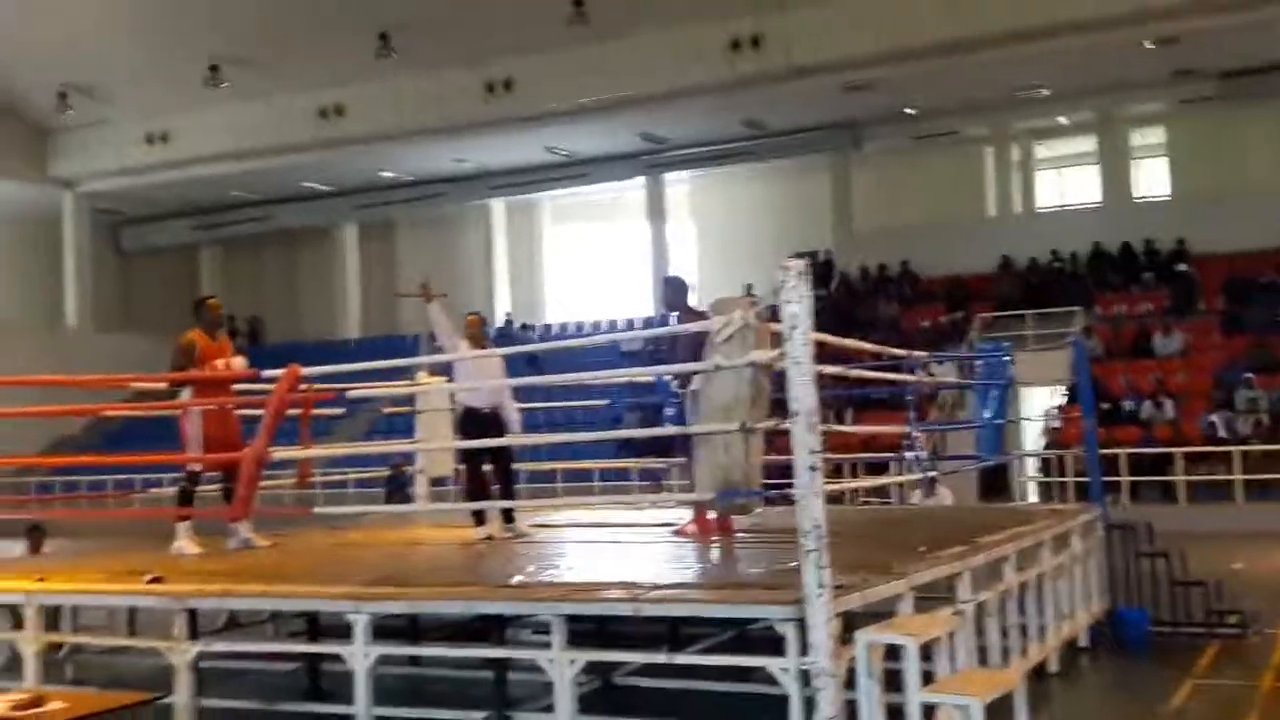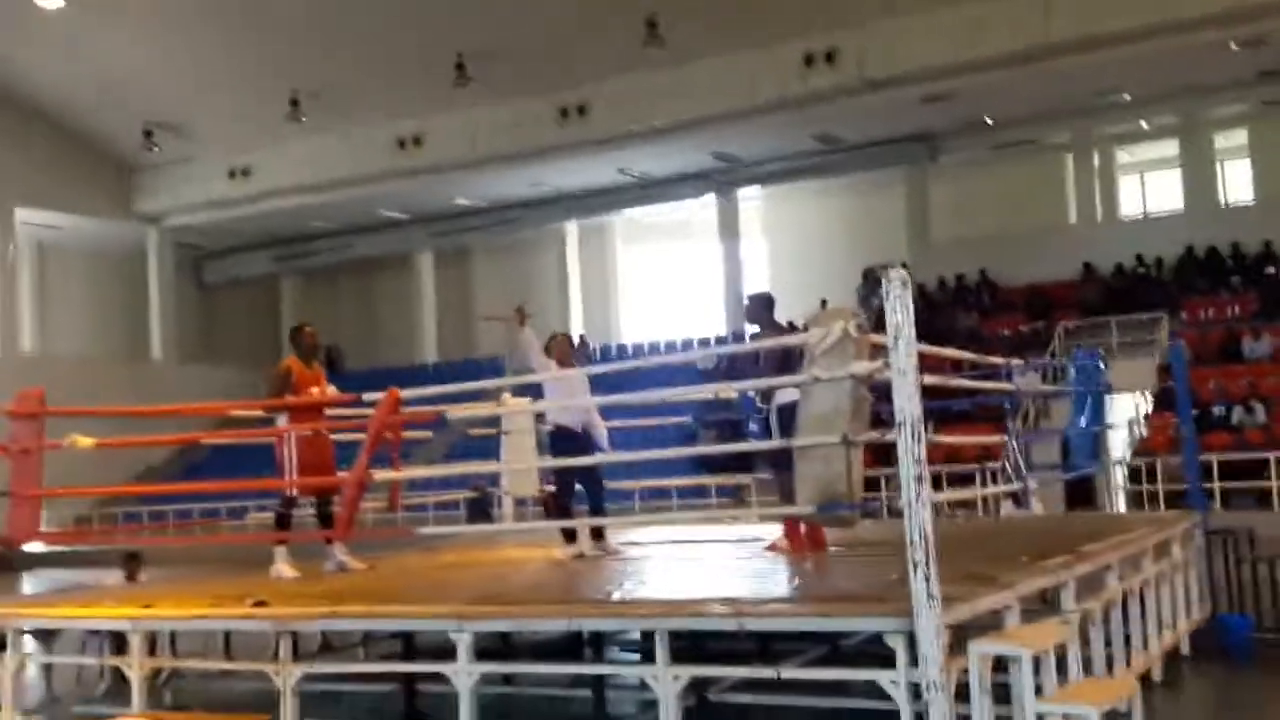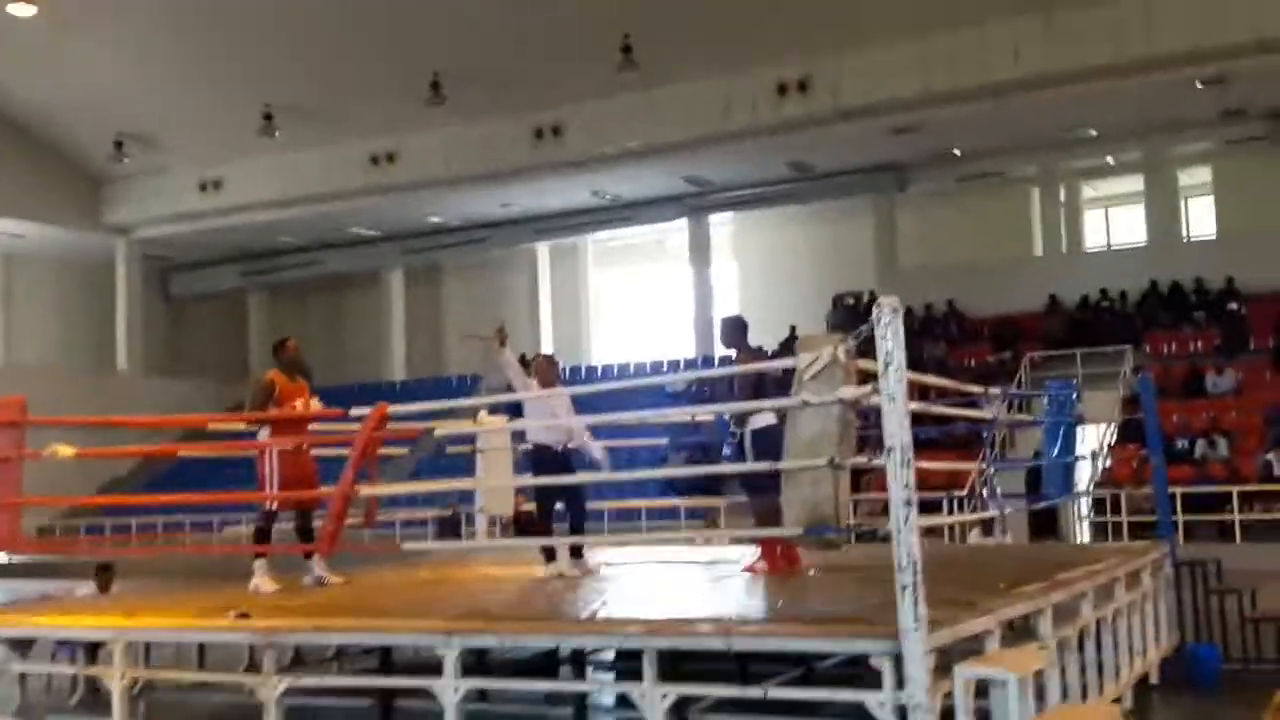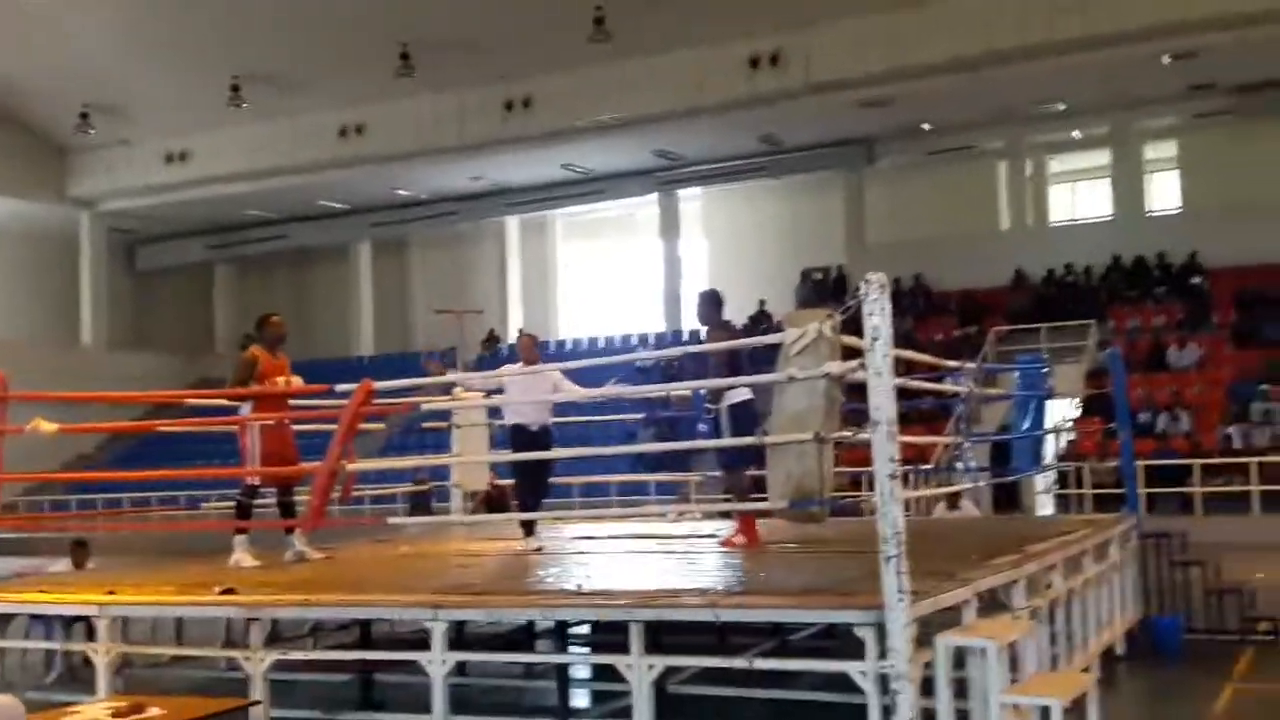
dt=0.4s
person 1, frame 1
left shoulder: (226, 341)
right shoulder: (189, 341)
left wrist: (237, 370)
right wrist: (204, 373)
left hip: (224, 408)
right hip: (198, 409)
left knee: (232, 467)
right knee: (194, 469)
left ankle: (240, 530)
right ankle: (182, 535)
person 1, frame 2
left shoulder: (319, 369)
right shoulder: (286, 368)
left wrist: (331, 398)
right wrist: (301, 400)
left hip: (318, 433)
right hip: (295, 434)
left knee: (326, 493)
right knee: (290, 494)
left ankle: (336, 553)
right ankle: (280, 559)
person 1, frame 3
left shoulder: (303, 382)
right shoulder: (269, 381)
right elbow: (252, 416)
left wrist: (313, 410)
right wrist: (282, 412)
left hip: (300, 448)
right hip: (276, 448)
left knee: (306, 507)
right knee: (271, 507)
left ankle: (315, 568)
right ankle: (260, 572)
person 1, frame 4
left shoulder: (284, 359)
right shoulder: (251, 357)
right elbow: (232, 391)
left wrist: (295, 387)
right wrist: (264, 388)
left hip: (280, 423)
right hip: (257, 424)
left knee: (287, 482)
right knee: (252, 482)
left ankle: (296, 544)
right ankle: (240, 548)
person 2, frame 1
left shoulder: (686, 320)
right shoulder: (697, 318)
left elbow: (685, 360)
left wrist: (680, 388)
left hip: (693, 390)
left knee: (694, 452)
left ankle: (701, 518)
right ankle: (722, 516)
person 2, frame 2
left shoulder: (766, 336)
right shoulder: (784, 332)
left elbow: (768, 375)
left wrist: (762, 402)
left hip: (779, 403)
right hip: (792, 399)
left knee: (783, 467)
right knee: (791, 466)
left ankle: (793, 532)
person 2, frame 3
left shoulder: (742, 359)
right shoulder: (758, 354)
left elbow: (742, 396)
left wrist: (736, 429)
left hip: (753, 427)
right hip: (769, 424)
left knee: (757, 490)
right knee: (768, 487)
person 2, frame 4
left shoulder: (716, 334)
right shoulder: (729, 330)
left elbow: (719, 375)
left wrist: (712, 408)
left hip: (729, 404)
right hip: (742, 400)
left knee: (734, 468)
right knee: (733, 467)
left ankle: (748, 532)
right ankle: (746, 526)
person 3, frame 1
left shoulder: (495, 358)
right shoulder: (458, 349)
left elbow: (505, 394)
right elbow: (442, 329)
left wrist: (514, 425)
right wrist: (431, 301)
left hip: (494, 418)
right hip: (471, 418)
left knee: (504, 469)
right knee: (474, 472)
left ankle: (509, 521)
right ankle: (481, 524)
person 3, frame 2
left shoulder: (581, 376)
right shoulder: (548, 370)
left elbow: (591, 411)
right elbow: (532, 351)
left wrist: (603, 441)
right wrist: (523, 326)
left hip: (583, 436)
right hip: (561, 437)
left knee: (595, 487)
right knee: (564, 491)
left ankle: (599, 538)
right ankle: (570, 542)
person 3, frame 3
left shoulder: (563, 396)
right shoulder: (529, 389)
left elbow: (577, 429)
right elbow: (513, 371)
left wrist: (597, 452)
right wrist: (503, 346)
left hip: (563, 454)
right hip: (542, 454)
left knee: (577, 505)
right knee: (544, 509)
left ankle: (577, 557)
right ankle: (551, 561)
person 3, frame 4
left shoulder: (551, 375)
right shoulder: (509, 372)
left elbow: (577, 391)
right elbow: (479, 382)
left hip: (542, 432)
right hip: (520, 432)
left knee: (540, 484)
right knee: (525, 484)
left ankle: (533, 528)
right ankle: (528, 534)
